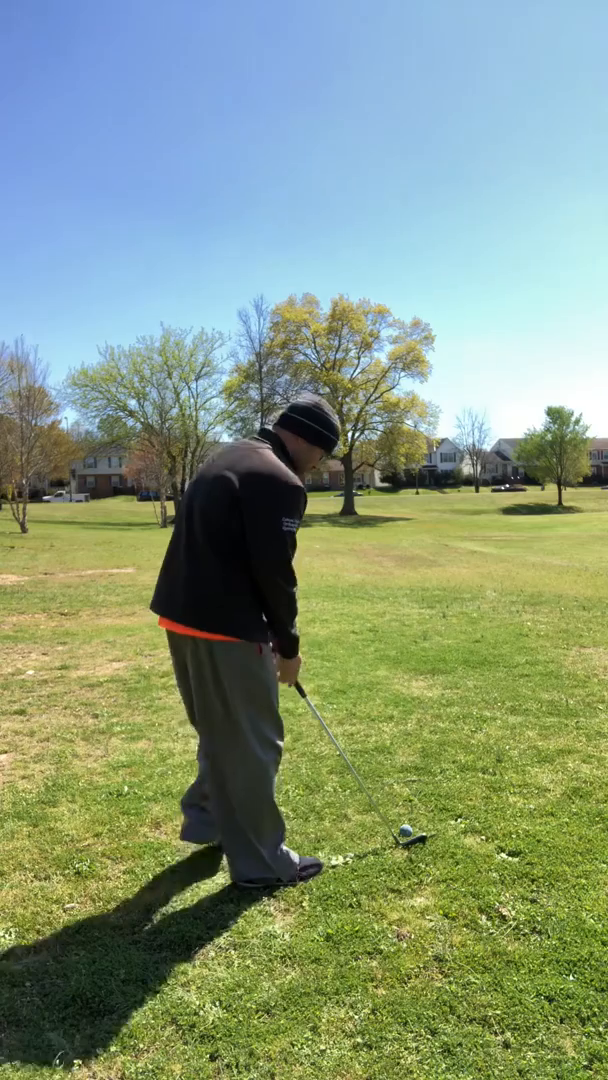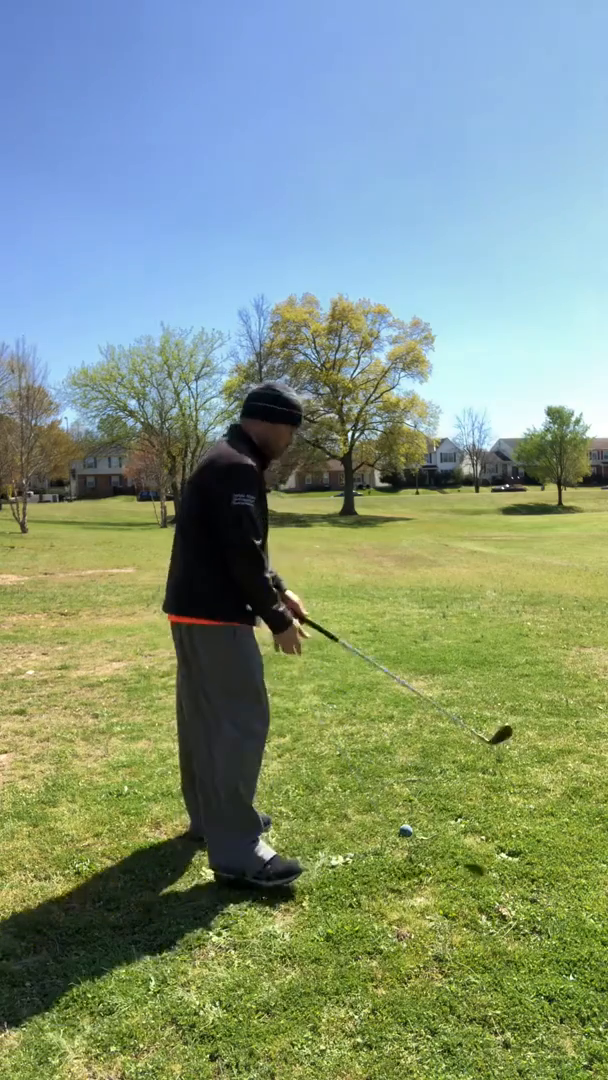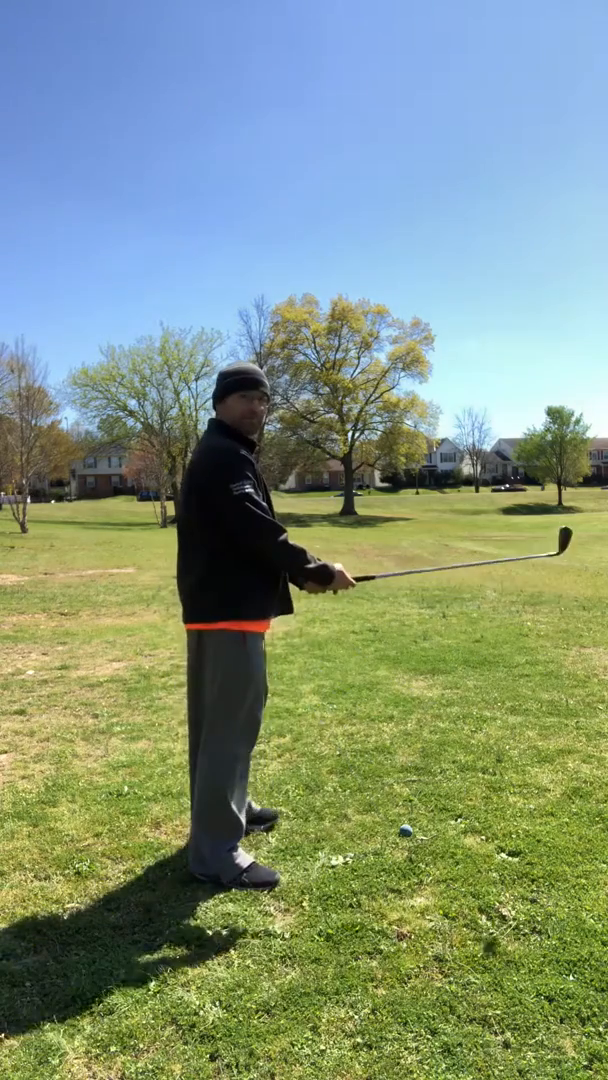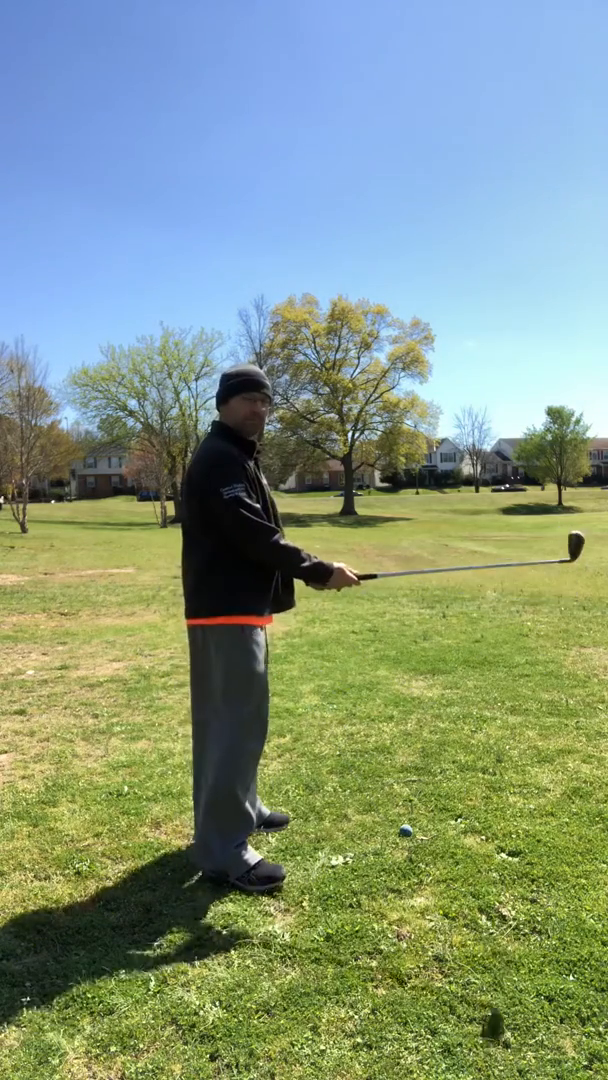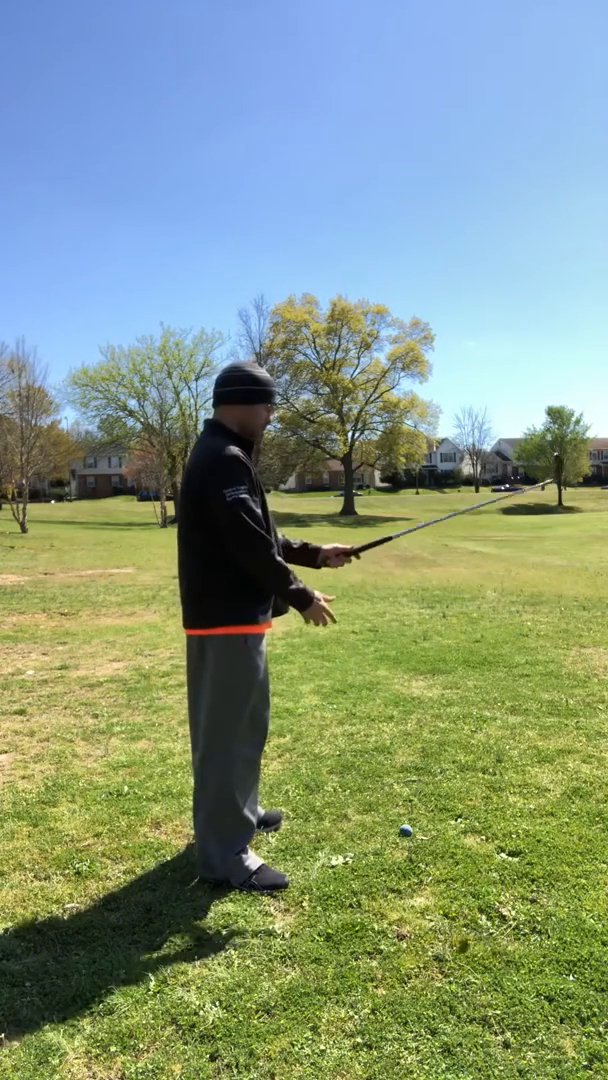
dt=0.5s
person 1, frame 1
left shoulder: (226, 459)
right shoulder: (281, 482)
right elbow: (274, 571)
left wrist: (270, 632)
right wrist: (288, 645)
left hip: (181, 612)
right hip: (224, 622)
left knee: (218, 728)
right knee: (251, 741)
left ankle: (203, 818)
right ankle: (260, 861)
person 1, frame 2
left shoulder: (226, 463)
right shoulder: (238, 468)
right elbow: (243, 554)
left wrist: (278, 595)
right wrist: (277, 618)
left hip: (196, 606)
right hip: (215, 612)
left knee: (205, 718)
right knee: (241, 721)
left ankle: (211, 815)
right ankle: (236, 845)
person 1, frame 3
left shoulder: (224, 454)
right shoulder: (225, 457)
left elbow: (251, 536)
right elbow: (260, 533)
left wrist: (301, 573)
right wrist: (318, 569)
left hip: (225, 606)
right hip: (228, 611)
left knee: (233, 720)
right knee: (229, 726)
left ankle: (231, 808)
right ankle: (216, 852)
person 1, frame 4
left shoulder: (240, 457)
right shoulder: (220, 458)
left elbow: (258, 534)
right elbow: (254, 536)
left wrist: (310, 570)
right wrist: (319, 570)
left hip: (238, 605)
right hip: (226, 610)
left knee: (239, 717)
right knee: (238, 721)
left ankle: (241, 807)
right ankle: (223, 849)
person 1, frame 5
left shoulder: (220, 455)
right shoulder: (226, 461)
left elbow: (257, 537)
right elbow: (250, 546)
left wrist: (313, 553)
right wrist: (302, 597)
left hip: (226, 611)
right hip: (229, 616)
left knee: (239, 725)
right knee: (231, 731)
left ankle: (239, 813)
right ankle: (225, 854)
